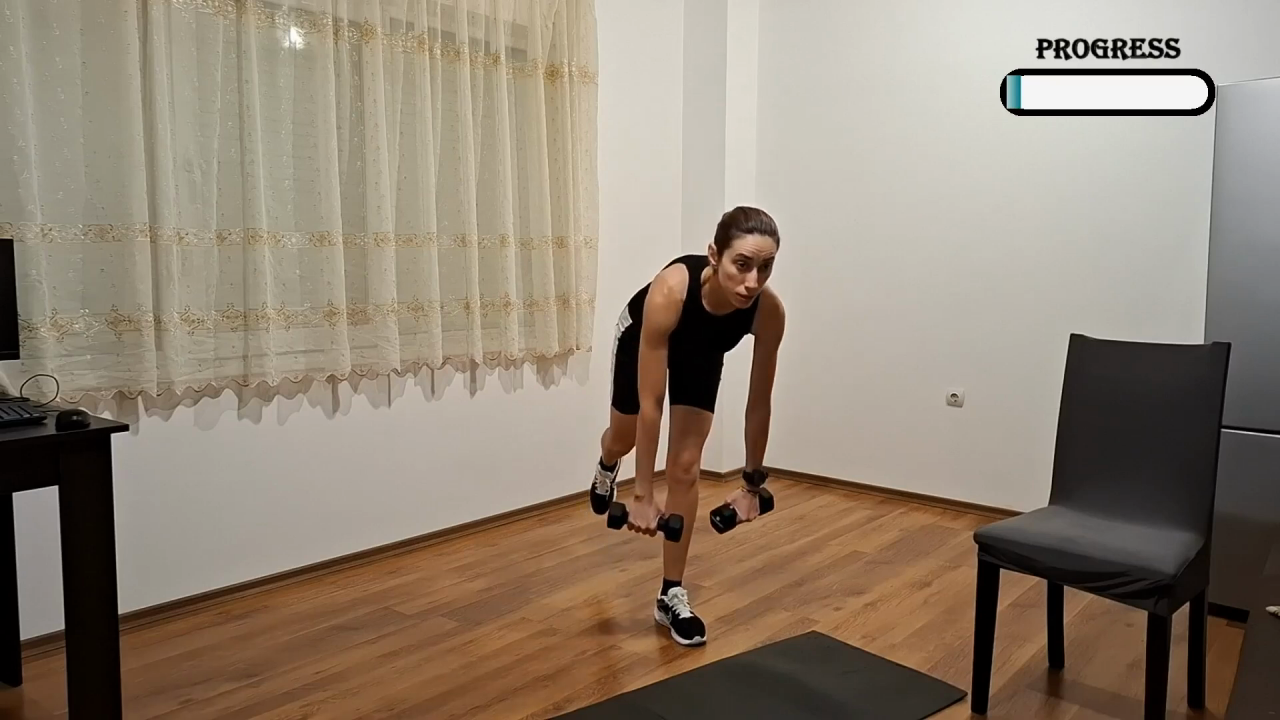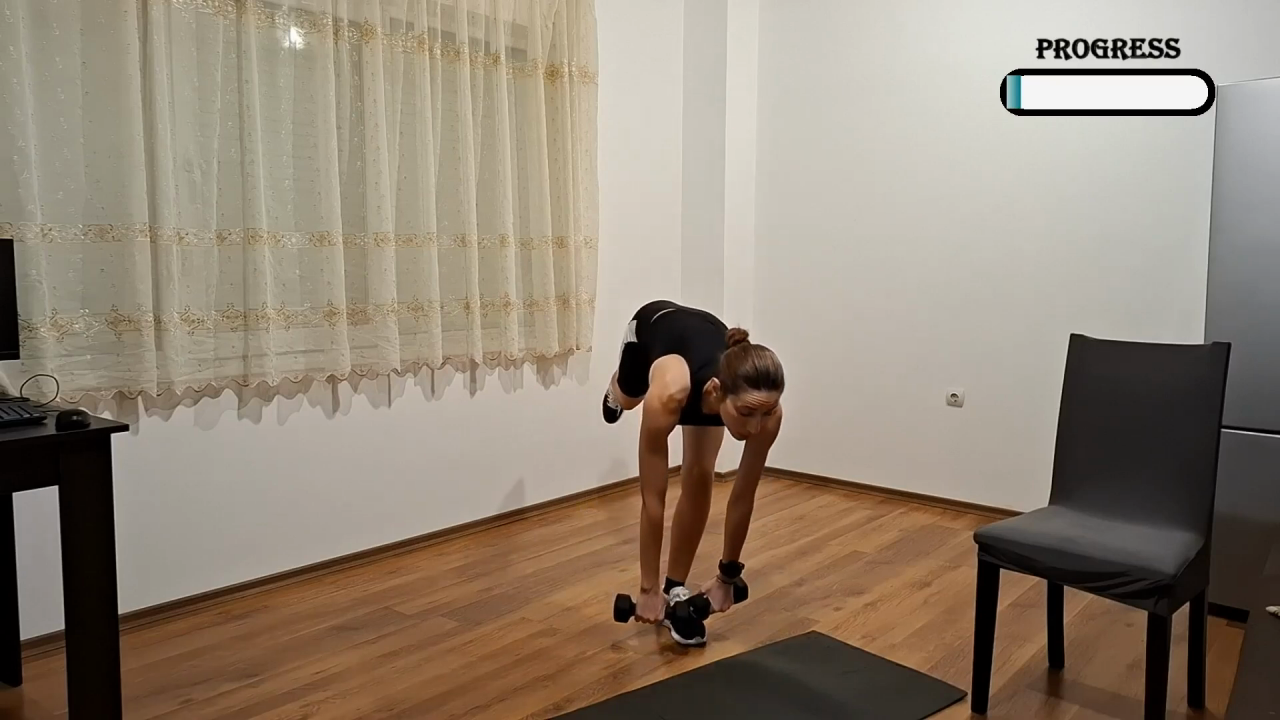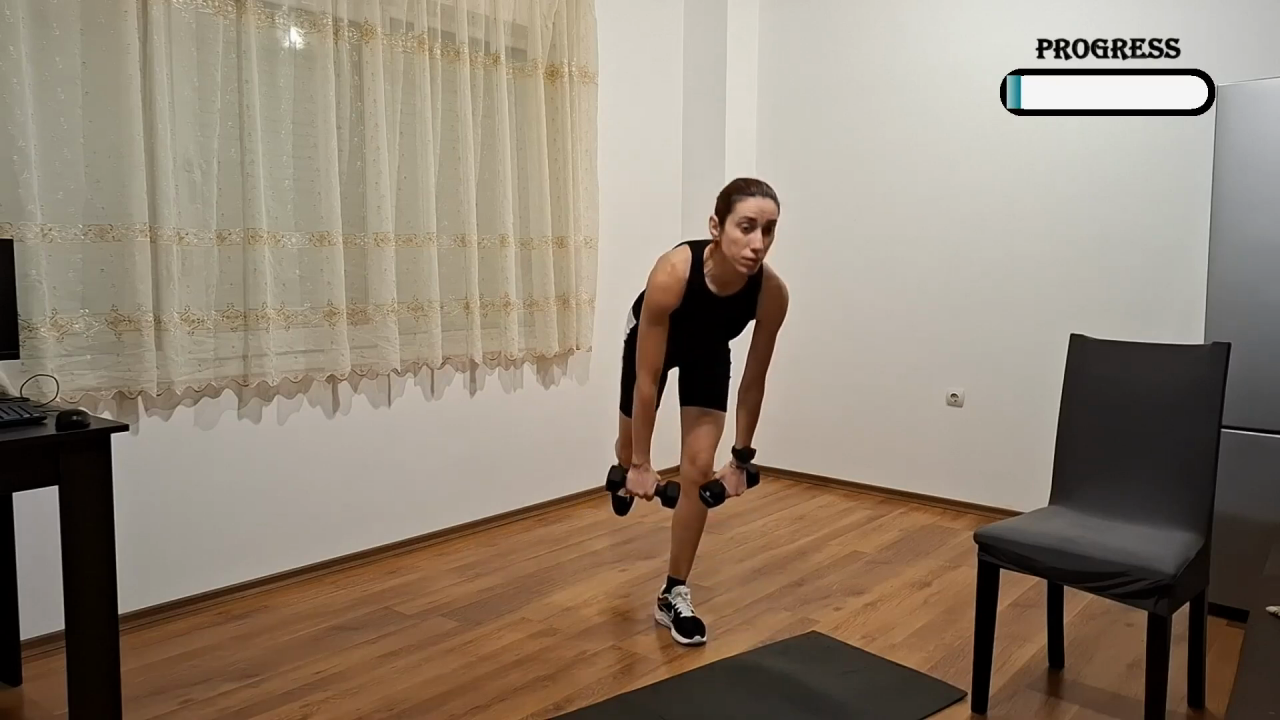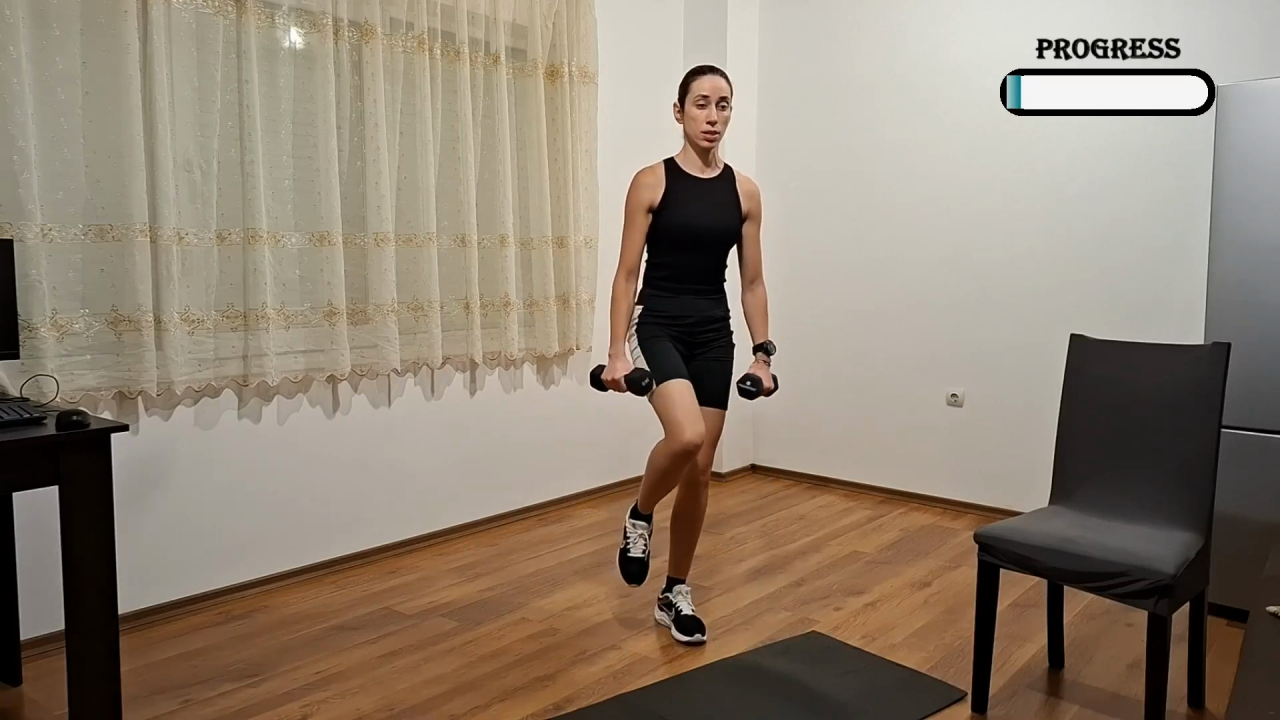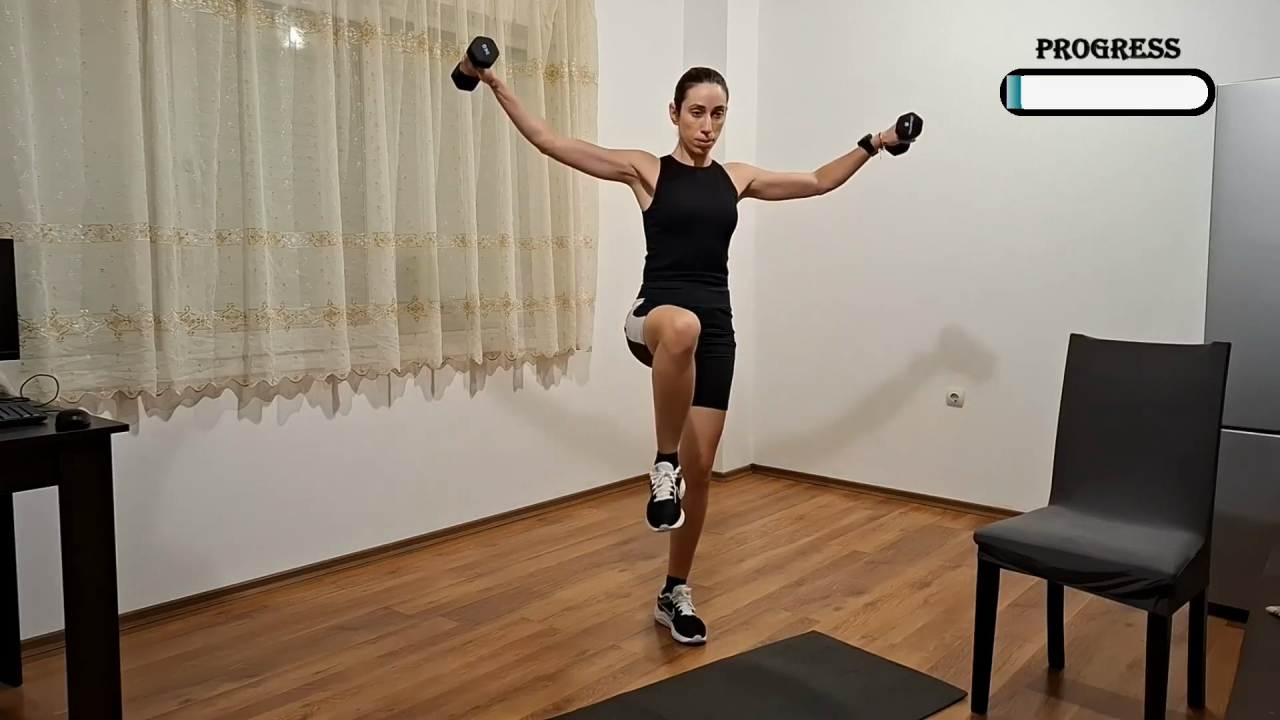
dt=1s
person 1, frame 1
left shoulder: (770, 311)
right shoulder: (670, 291)
left elbow: (759, 403)
right elbow: (650, 405)
left wrist: (752, 482)
right wrist: (643, 495)
left hip: (702, 355)
right hip: (642, 335)
left knee: (685, 468)
right knee: (623, 438)
left ankle: (672, 595)
right ankle: (605, 469)
person 1, frame 2
left shoulder: (765, 408)
right shoulder: (670, 394)
left elbow: (743, 497)
right elbow: (653, 501)
left wrist: (728, 575)
right wrist: (648, 589)
left hip: (706, 330)
right hip: (652, 326)
left knee: (699, 479)
right knee: (627, 399)
left ankle: (676, 591)
right ankle: (616, 393)
person 1, frame 3
left shoulder: (772, 293)
right shoulder: (672, 273)
left elbow: (753, 381)
right elbow: (648, 378)
left wrist: (740, 458)
right wrist: (639, 463)
left hip: (709, 355)
right hip: (655, 342)
left knee: (698, 470)
right knee: (636, 459)
left ankle: (673, 595)
right ankle: (630, 472)
person 1, frame 4
left shoulder: (744, 190)
right shoulder: (651, 181)
left elbow: (752, 281)
right elbow: (627, 273)
left wrist: (763, 351)
right wrist: (616, 351)
left hip: (714, 333)
right hip: (658, 326)
left knee: (699, 470)
right knee: (686, 435)
left ankle: (675, 594)
right ankle: (640, 514)
person 1, frame 5
left shoulder: (737, 178)
right shoulder: (645, 169)
left elbow: (819, 181)
right elbow: (549, 141)
left wrist: (873, 145)
right wrist: (495, 85)
left hip: (716, 328)
right hip: (655, 319)
left knee: (700, 470)
right knee: (683, 327)
left ankle: (676, 595)
right ankle: (664, 462)
